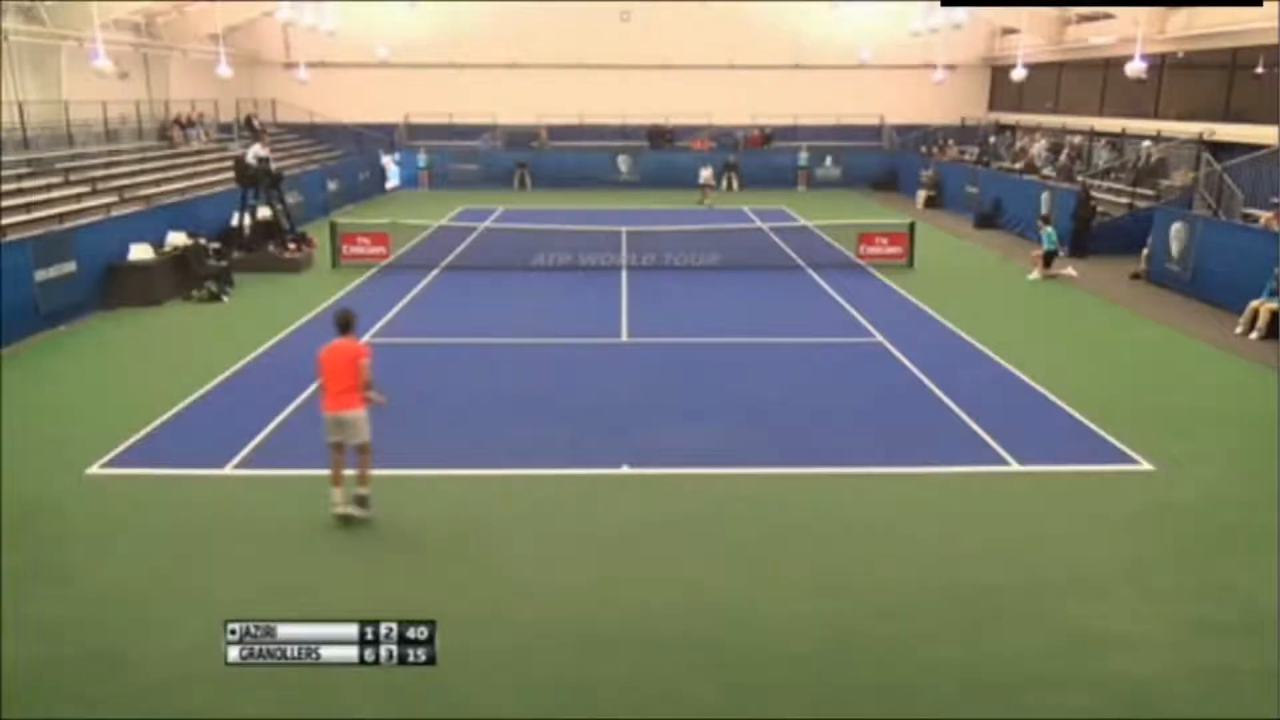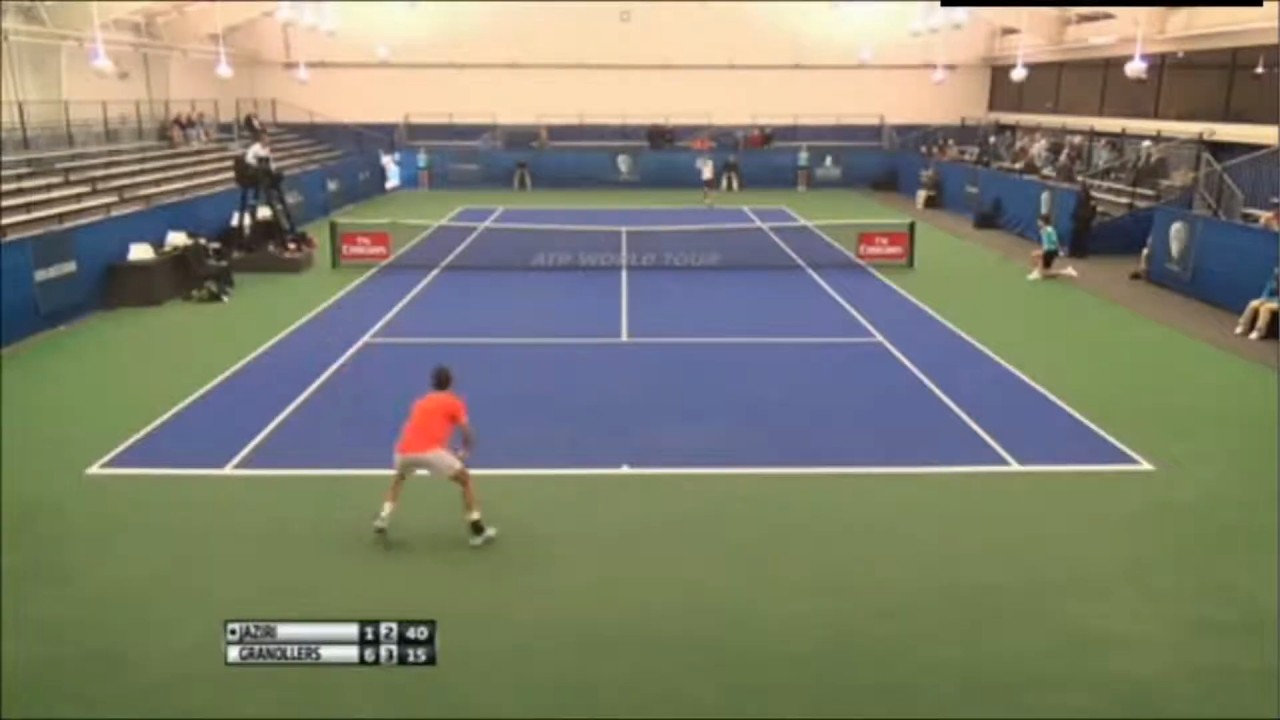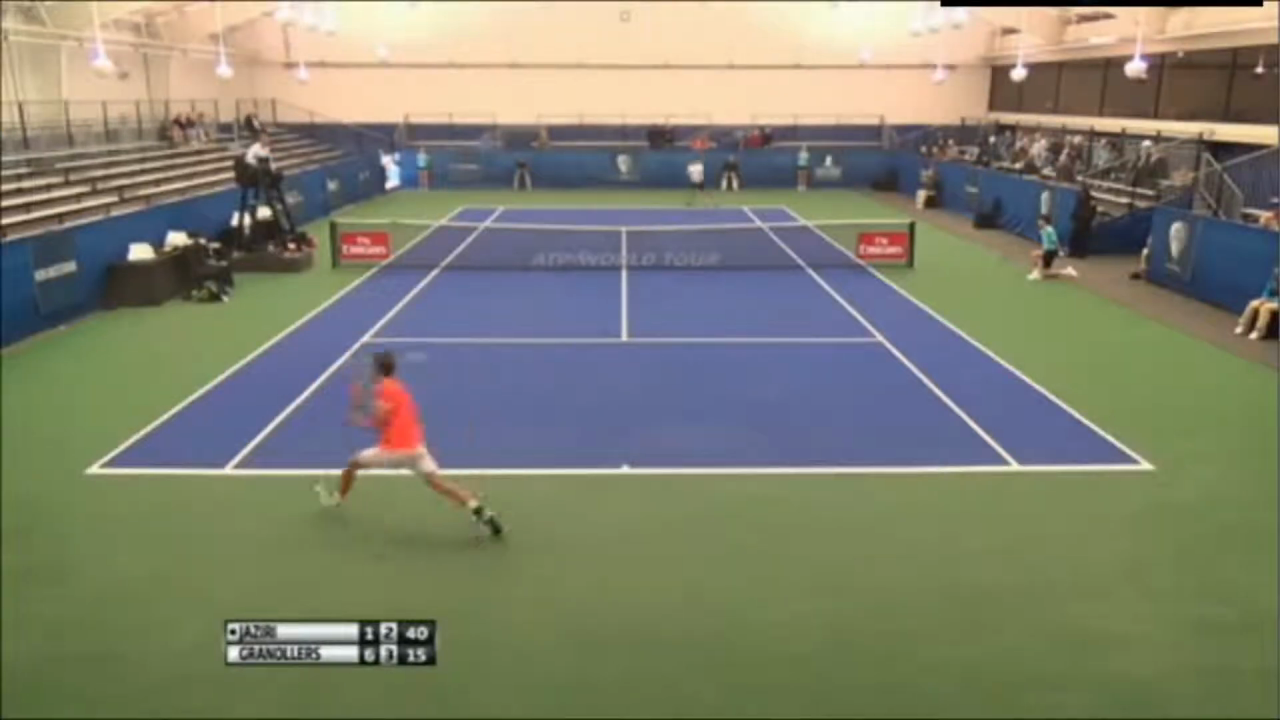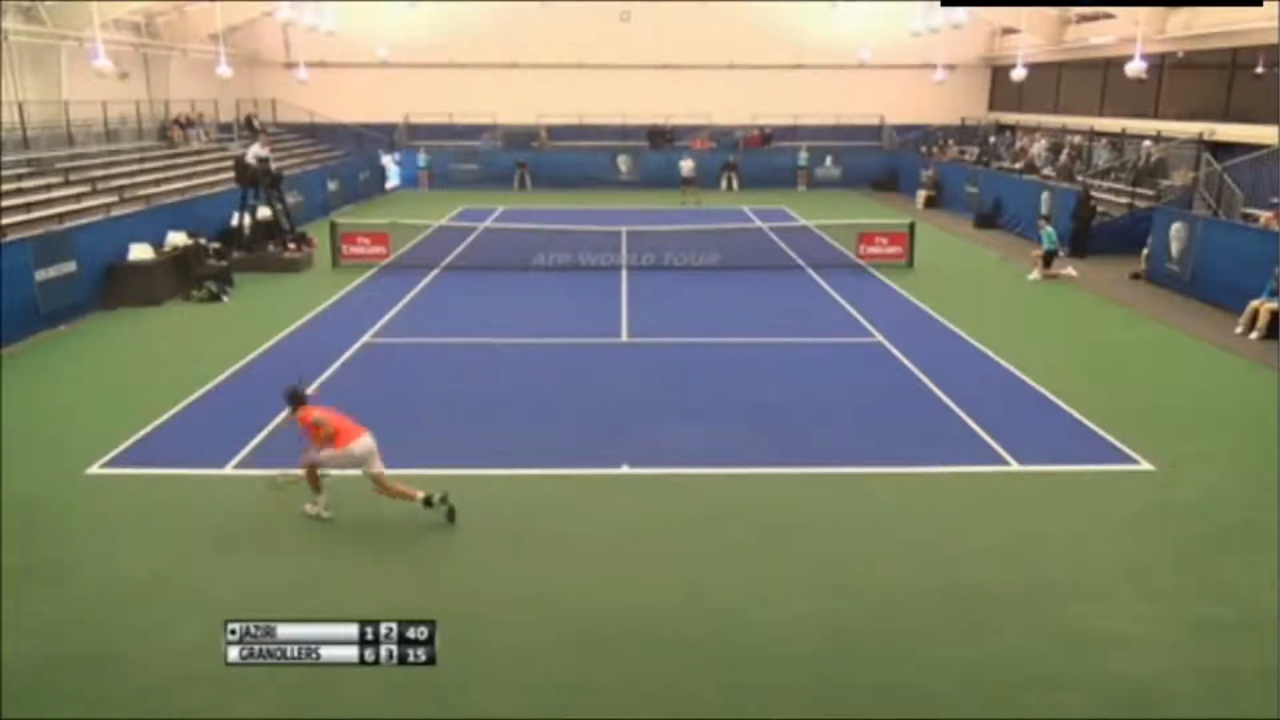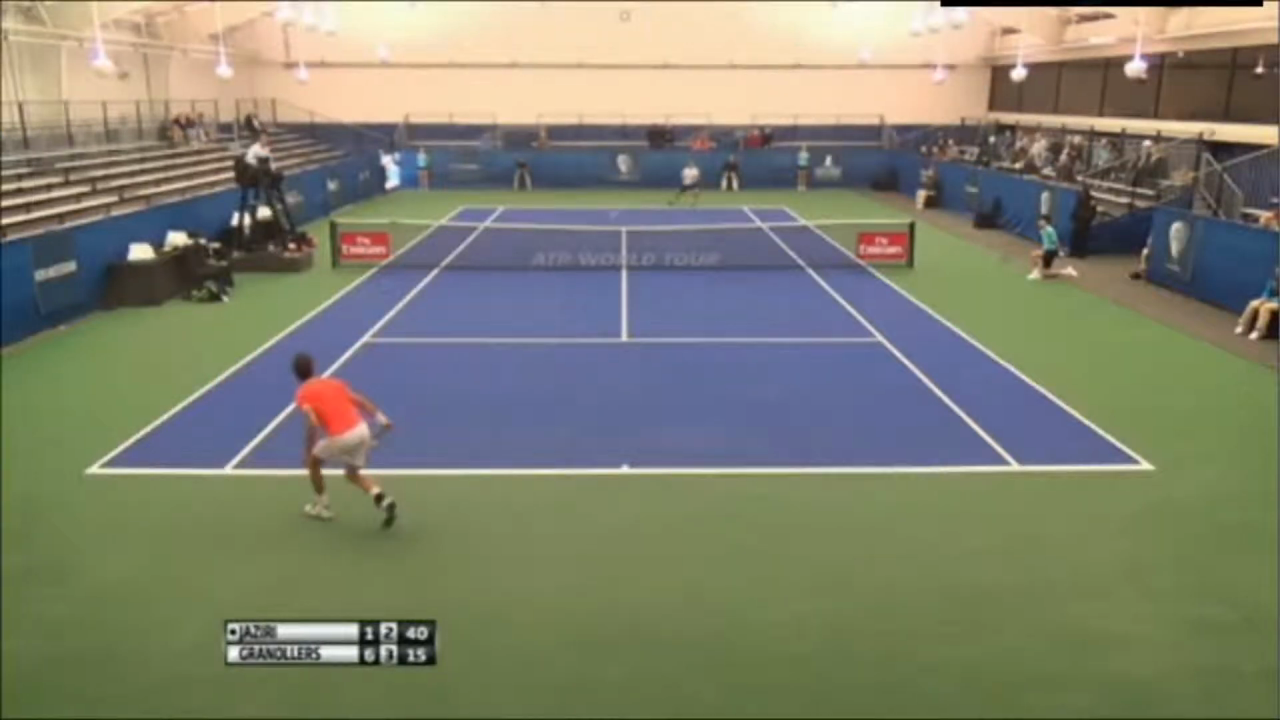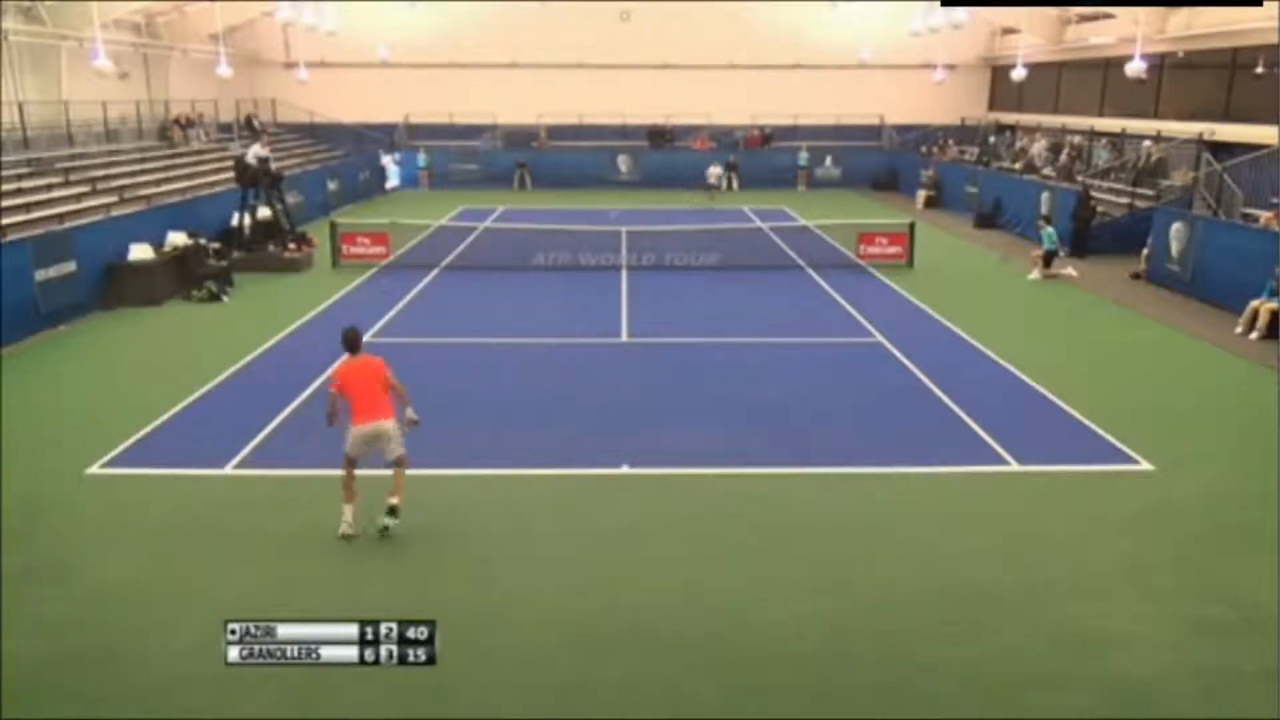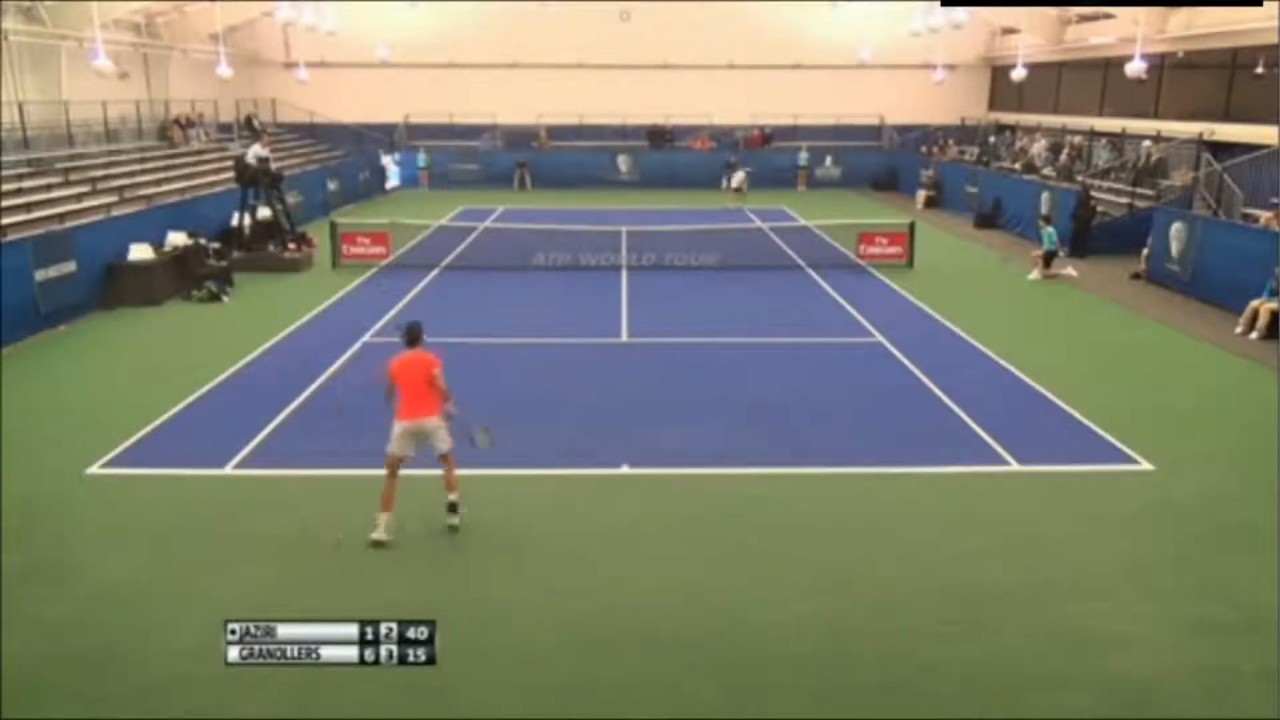
dt=0.4s
person 1, frame 1
left shoulder: (325, 351)
right shoulder: (359, 349)
left elbow: (323, 385)
right elbow: (366, 380)
right wrist: (370, 393)
left hip: (330, 410)
right hip: (351, 410)
left knee: (337, 456)
right knee: (364, 454)
left ankle: (338, 504)
right ankle: (361, 502)
person 1, frame 2
left shoulder: (420, 402)
right shoulder: (454, 403)
right elbow: (467, 433)
right wrist: (464, 452)
left hip: (403, 450)
right hip: (430, 451)
left knee: (399, 477)
right knee: (465, 480)
left ankle: (385, 516)
right ankle: (477, 530)
person 1, frame 3
left shoulder: (383, 388)
right shoulder: (398, 388)
left elbow: (382, 420)
left hip: (394, 450)
right hip: (416, 448)
left knee: (353, 464)
right knee: (440, 484)
left ankle: (335, 499)
right ankle: (483, 515)
person 1, frame 4
left shoulder: (302, 415)
right shoulder: (317, 411)
left elbow: (330, 427)
left wrist: (315, 450)
left hip: (350, 447)
right hip: (366, 440)
left knee: (310, 465)
right knee: (384, 487)
left ankle: (319, 506)
right ankle: (434, 499)
person 1, frame 5
left shoulder: (303, 394)
right shoulder: (333, 382)
left elbow: (313, 424)
right elbow: (359, 401)
left wrist: (308, 452)
right wrist: (380, 417)
left hip: (340, 436)
right hip: (361, 429)
left knee: (314, 463)
right knee: (353, 474)
left ankle: (321, 505)
right ankle: (381, 499)
person 1, frame 6
left shoulder: (340, 372)
right shoulder: (377, 362)
left elbow: (332, 407)
right elbow: (396, 387)
left wrist: (331, 420)
right wrist: (408, 410)
left hip: (359, 426)
right hip: (386, 423)
left knee: (349, 468)
right knee: (400, 465)
left ankle: (348, 521)
right ankle: (391, 512)
person 1, frame 7
left shoulder: (395, 363)
right shoulder: (431, 359)
left elbow: (390, 396)
right elbow: (442, 388)
right wrist: (448, 406)
left hip: (404, 422)
right hip: (431, 419)
left knee: (391, 473)
right knee: (448, 460)
left ankle: (382, 528)
right ankle: (452, 512)
